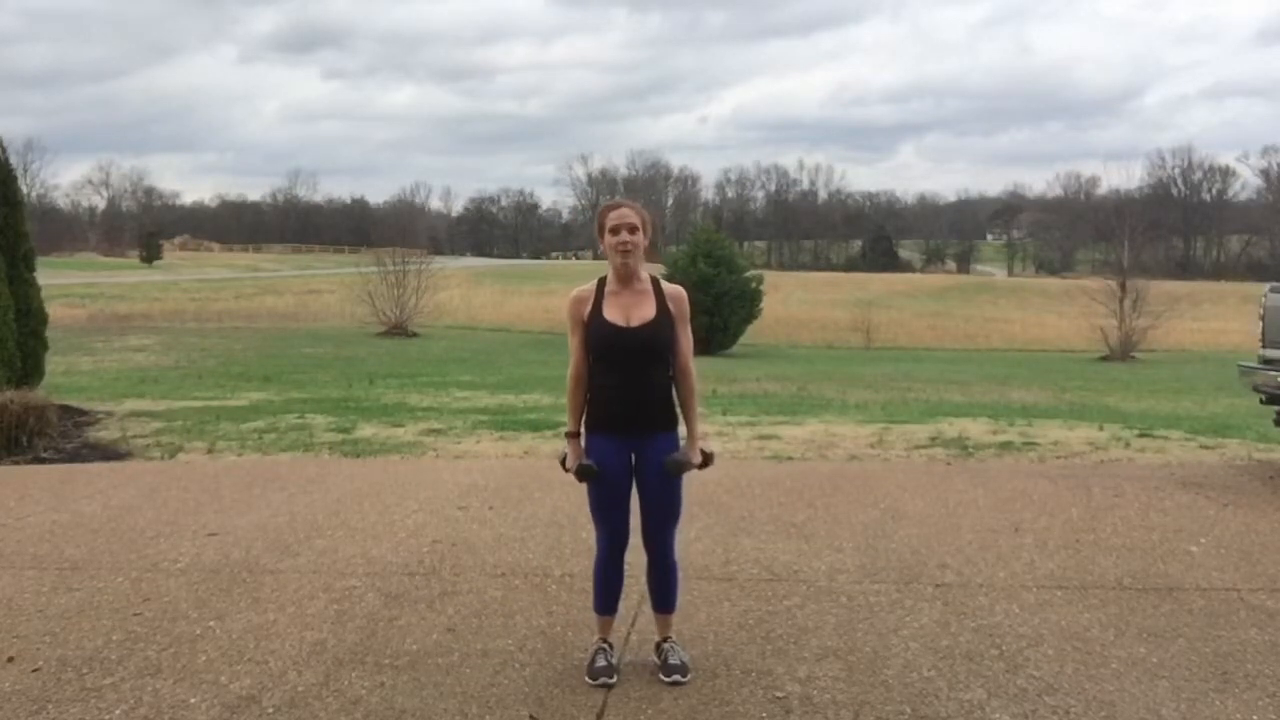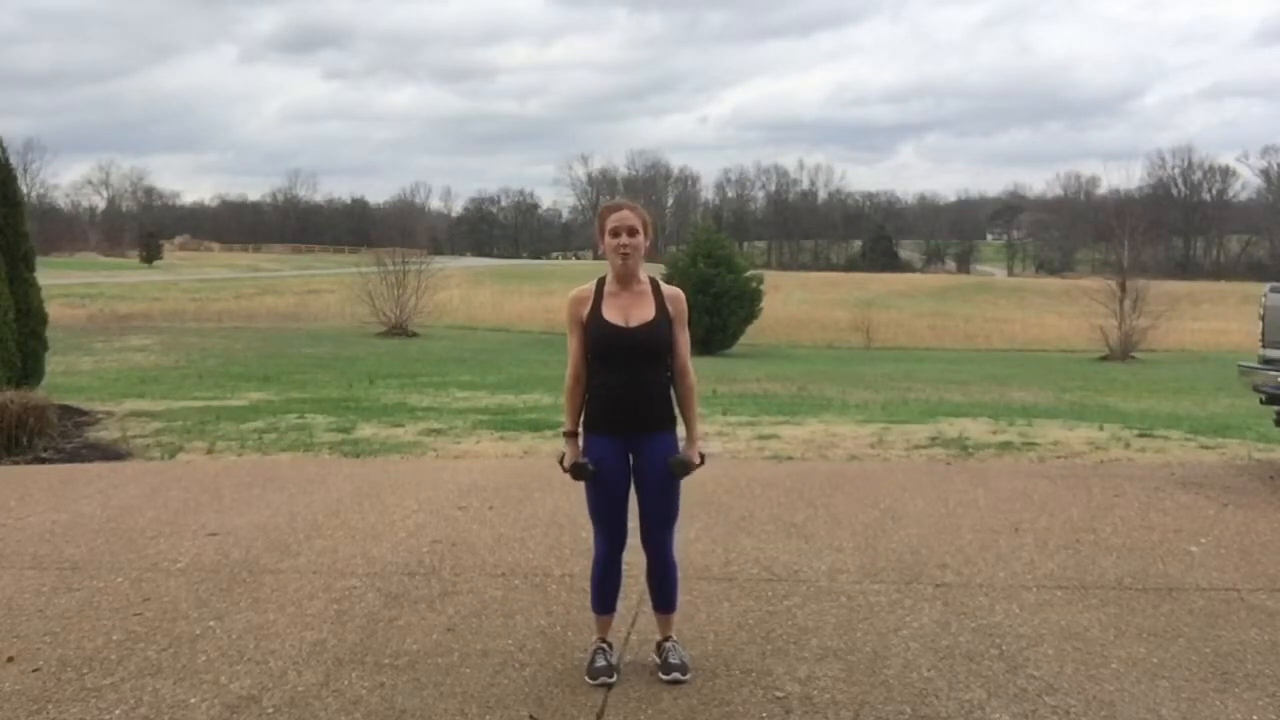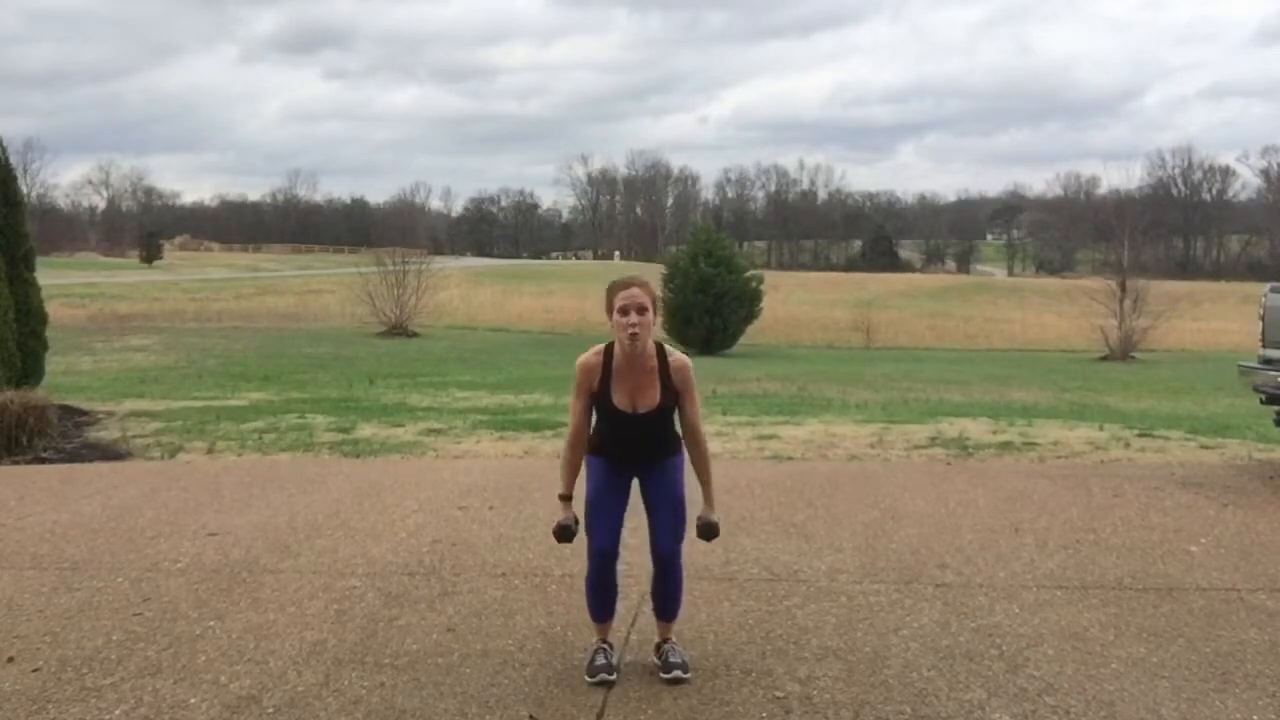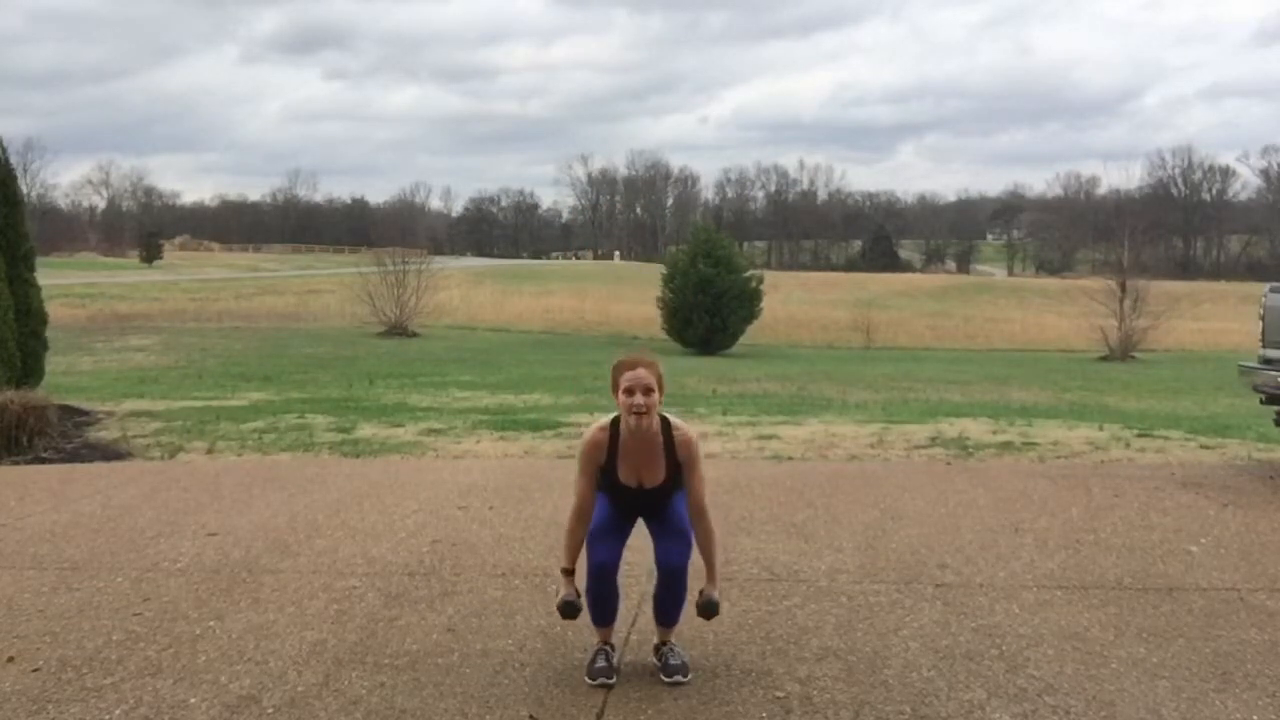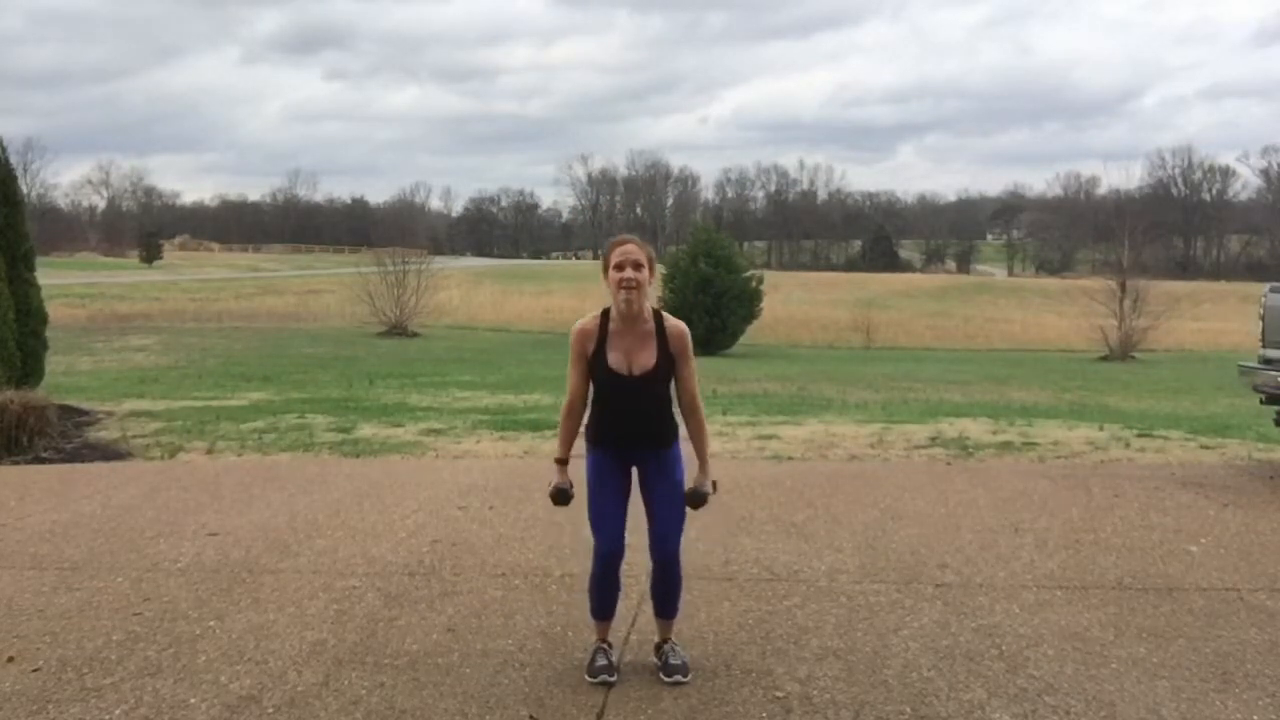
dt=0.5s
person 1, frame 1
left shoulder: (673, 297)
right shoulder: (583, 300)
left elbow: (684, 371)
right elbow: (578, 374)
left wrist: (693, 437)
right wrist: (573, 438)
left hip: (659, 435)
right hip: (605, 436)
left knee: (660, 541)
right knee: (611, 541)
left ankle: (666, 641)
right ankle: (602, 643)
person 1, frame 2
left shoulder: (671, 298)
right shoulder: (583, 300)
left elbow: (683, 373)
right elbow: (576, 375)
left wrist: (693, 437)
right wrist: (571, 437)
left hip: (658, 435)
right hip: (603, 436)
left knee: (659, 542)
right knee: (609, 542)
left ankle: (667, 640)
right ankle: (602, 643)
person 1, frame 3
left shoulder: (678, 365)
right shoulder: (590, 365)
left elbow: (693, 435)
right elbow: (577, 436)
left wrist: (708, 500)
right wrist: (565, 499)
left hip: (661, 459)
right hip: (609, 460)
left knee: (667, 551)
right knee: (601, 551)
left ankle: (666, 641)
right ankle: (602, 644)
person 1, frame 4
left shoulder: (682, 438)
right shoulder: (597, 438)
left elbow: (699, 512)
right elbow: (581, 512)
left wrist: (711, 579)
right wrist: (567, 575)
left hip: (666, 501)
right hip: (615, 501)
left knee: (674, 567)
right knee: (600, 567)
left ankle: (665, 644)
right ankle: (604, 646)
person 1, frame 5
left shoulder: (674, 332)
right shoulder: (587, 332)
left elbow: (691, 405)
right elbow: (574, 403)
left wrist: (704, 468)
right wrist: (561, 464)
left hip: (660, 451)
right hip: (607, 452)
left knee: (666, 551)
right knee: (608, 551)
left ankle: (666, 643)
right ankle: (602, 644)
